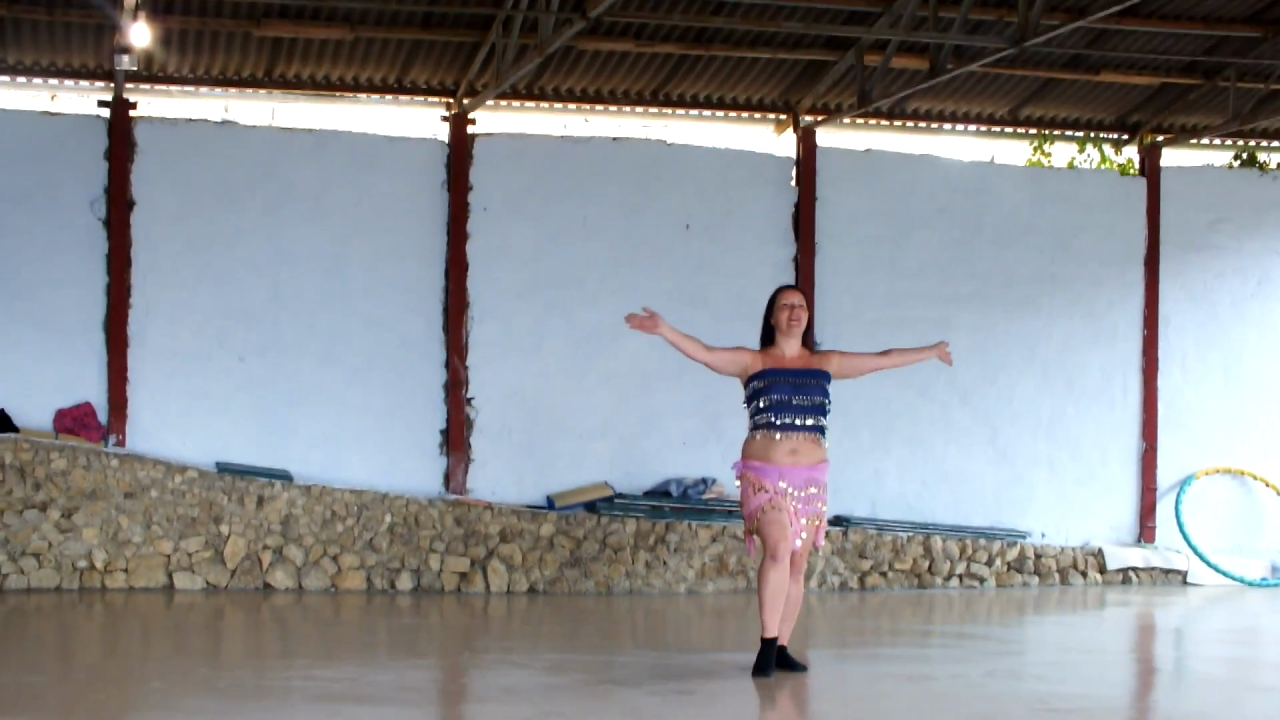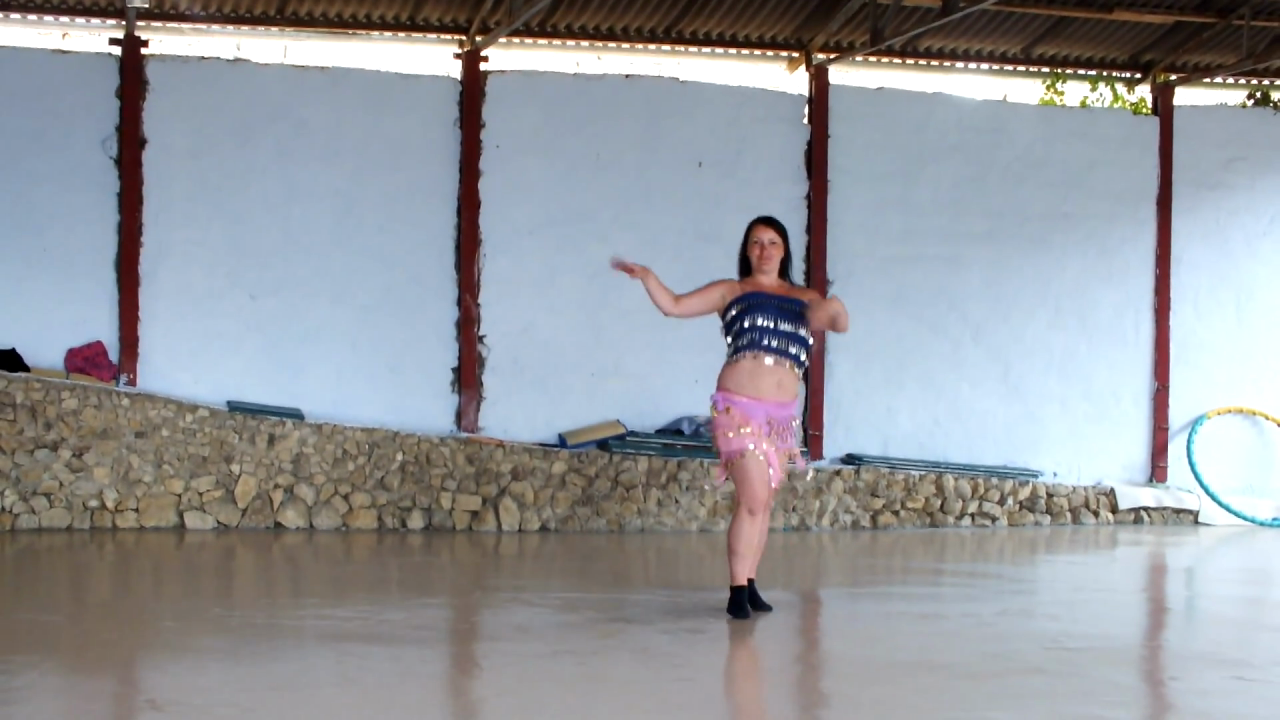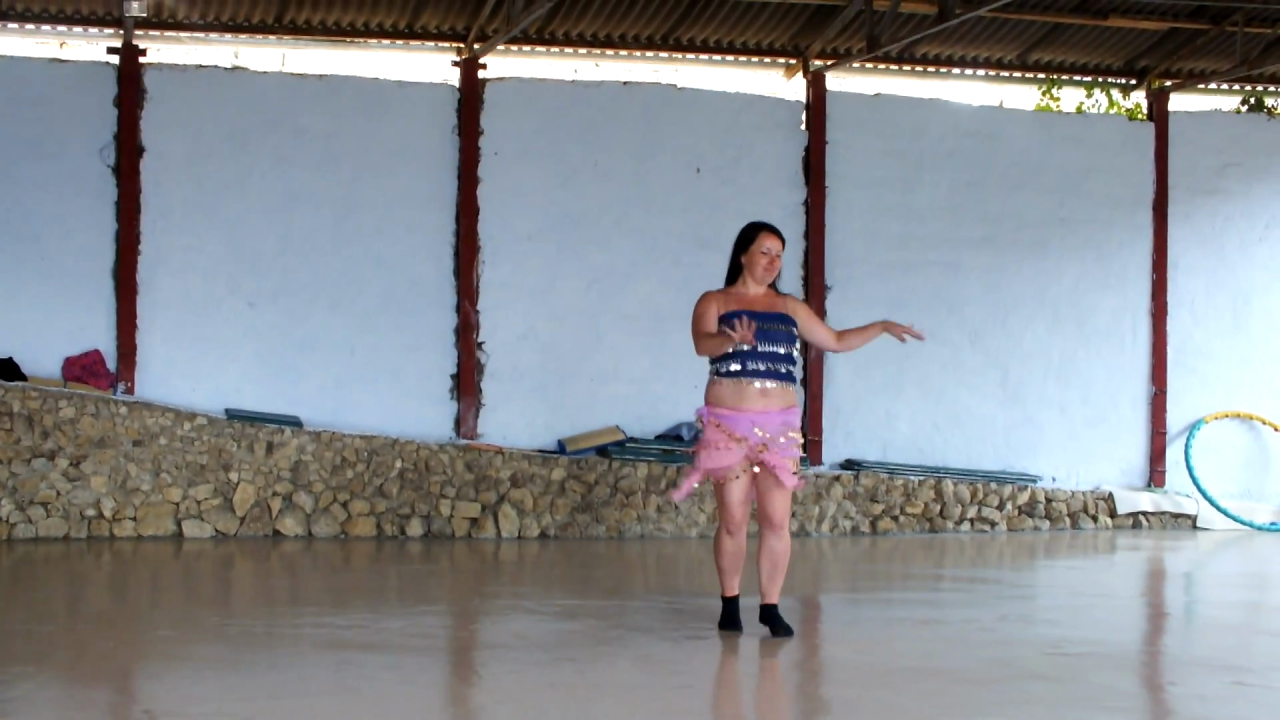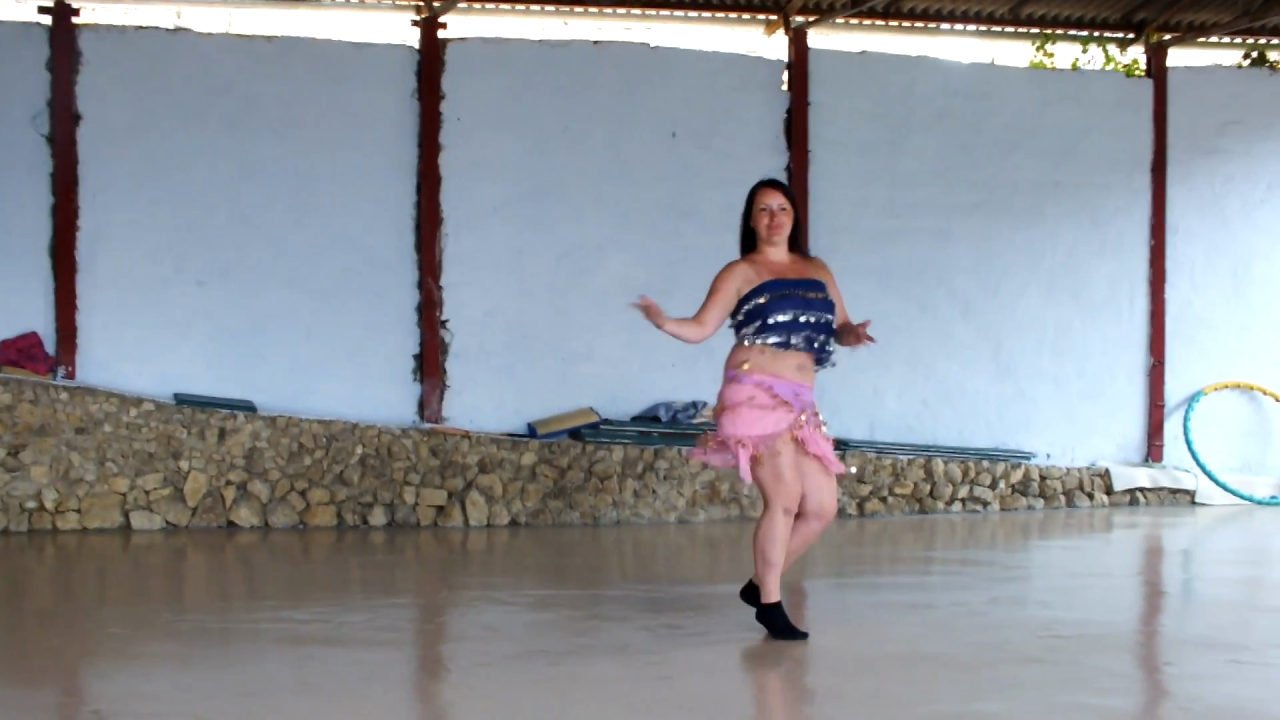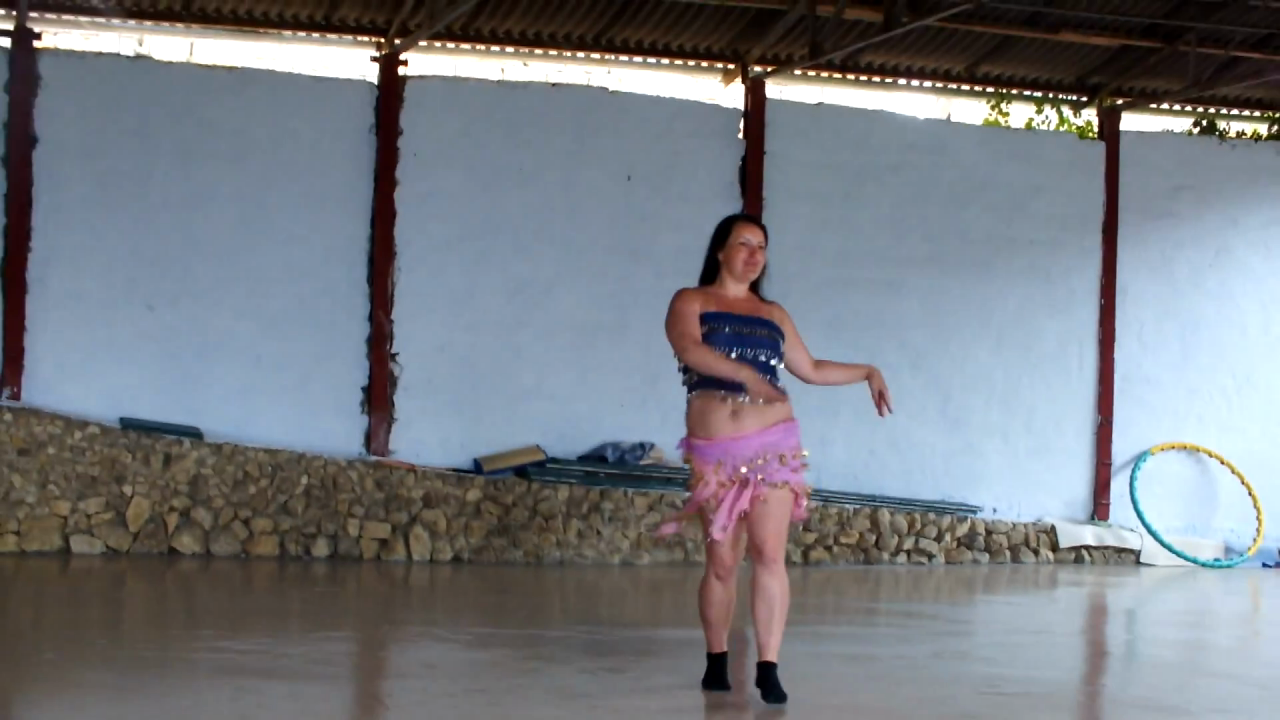
dt=1s
person 1, frame 1
left shoulder: (826, 363)
right shoulder: (750, 361)
left elbow: (882, 359)
right elbow: (702, 352)
left wrist: (930, 352)
right wrist: (664, 329)
left hip: (810, 476)
right hip: (763, 474)
left knee: (797, 566)
right knee: (777, 553)
left ankle: (781, 647)
right ankle: (768, 646)
person 1, frame 2
left shoulder: (803, 297)
right shoulder: (731, 290)
left elbow: (837, 322)
right elbow: (673, 305)
left wrist: (834, 309)
right wrist: (646, 277)
left hip: (782, 412)
right hip: (739, 407)
left knee: (763, 504)
right knee: (751, 502)
left ankle: (747, 583)
right ankle: (738, 591)
person 1, frame 3
left shoulder: (789, 307)
right shoulder: (712, 302)
left elbow: (834, 341)
right elbow: (703, 345)
left wrist: (883, 327)
right wrist: (734, 341)
left hip: (777, 426)
right hip: (727, 427)
left knee: (776, 521)
right knee: (733, 523)
left ankle: (771, 607)
right ankle: (730, 602)
person 1, frame 4
left shoulder: (818, 271)
right shoulder: (740, 272)
left elbow: (841, 327)
right elbow: (699, 328)
left wrist: (854, 335)
right wrist: (661, 320)
left hip: (798, 405)
right hip: (754, 392)
left knee: (822, 508)
right knee: (785, 501)
left ankle: (760, 584)
right ankle: (770, 604)
person 1, frame 5
left shoulder: (772, 314)
right shoulder: (689, 302)
left elbow: (810, 369)
right elbow: (689, 350)
left wrist: (867, 371)
right wrist: (743, 373)
left hip: (773, 447)
right hip: (713, 455)
left knee: (770, 556)
right knee: (722, 566)
left ankle: (768, 667)
right ankle: (717, 655)
